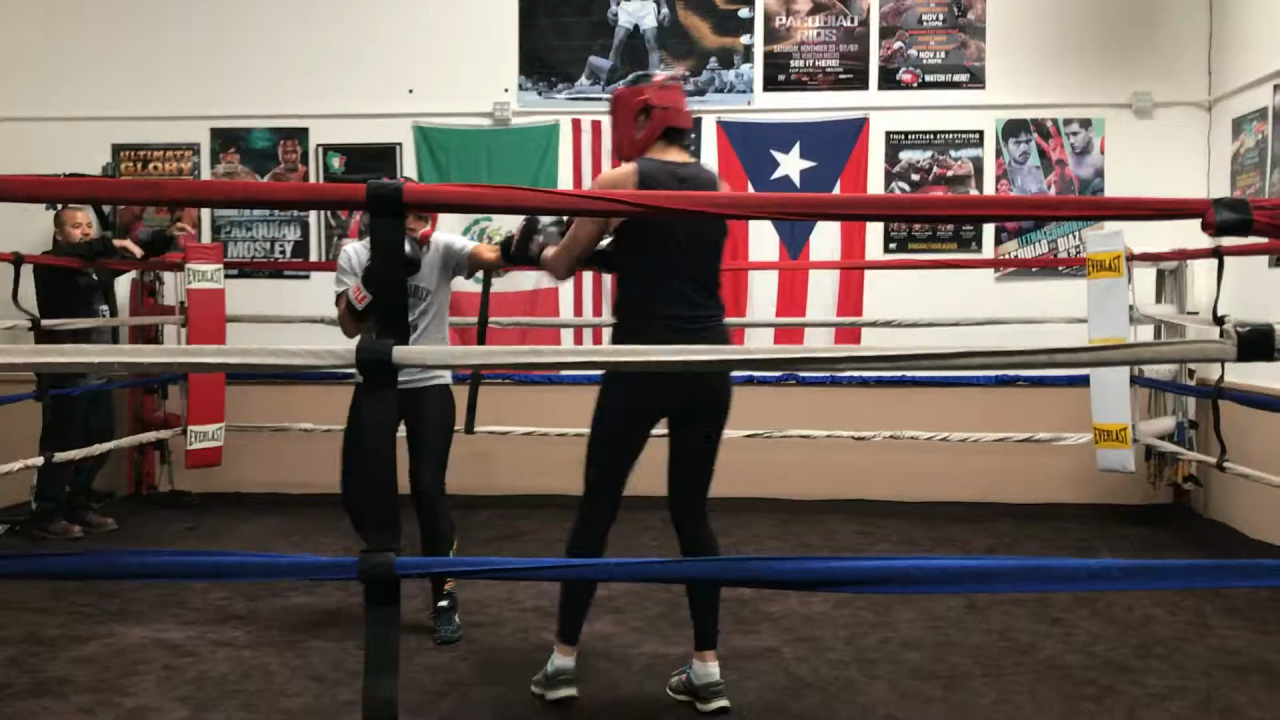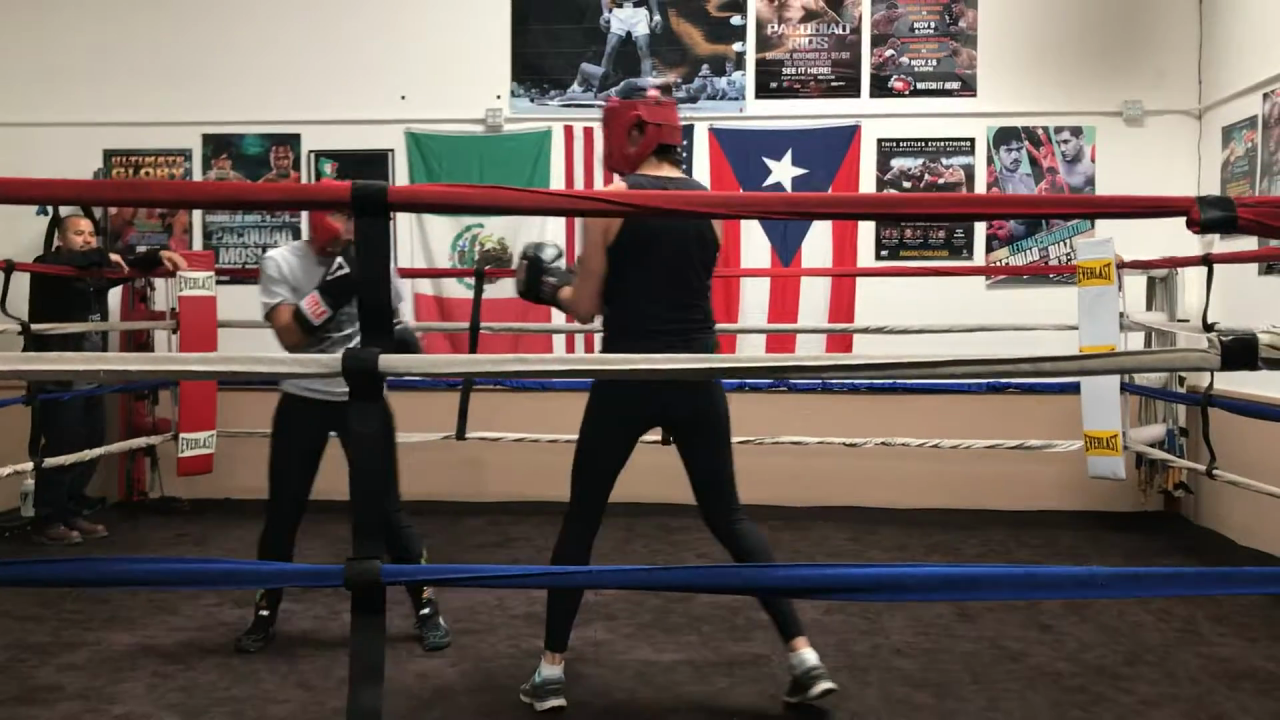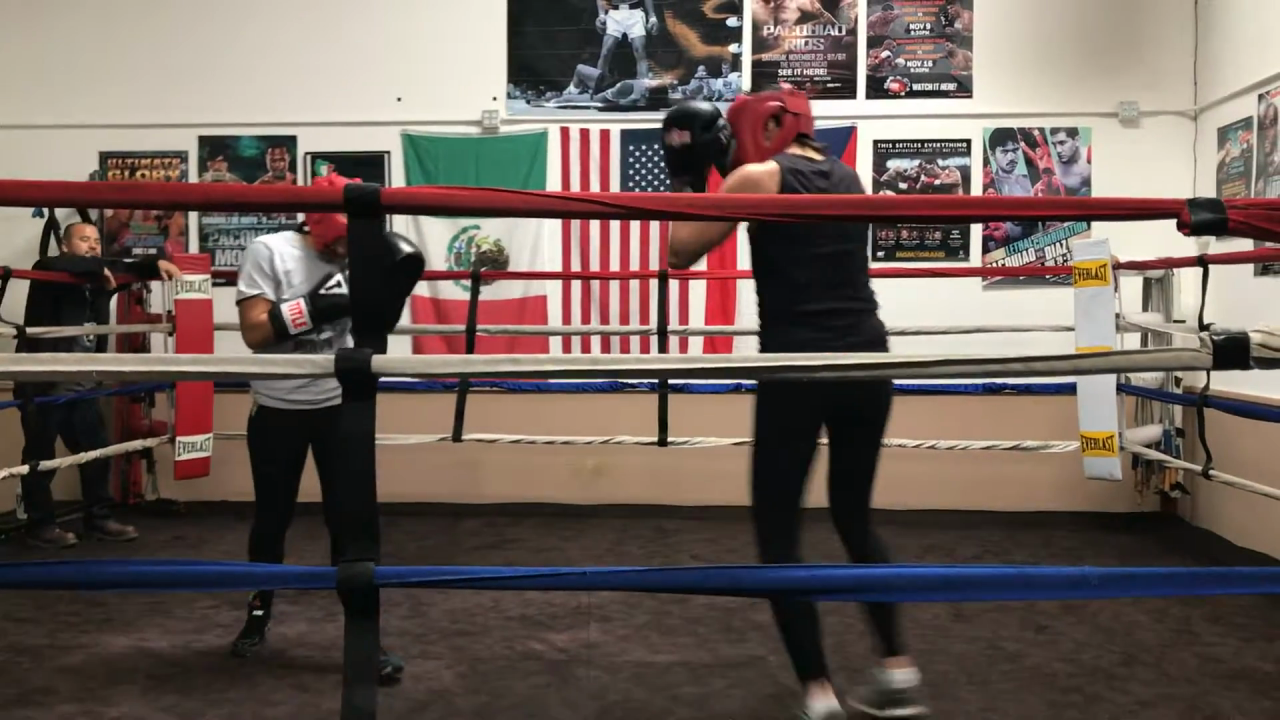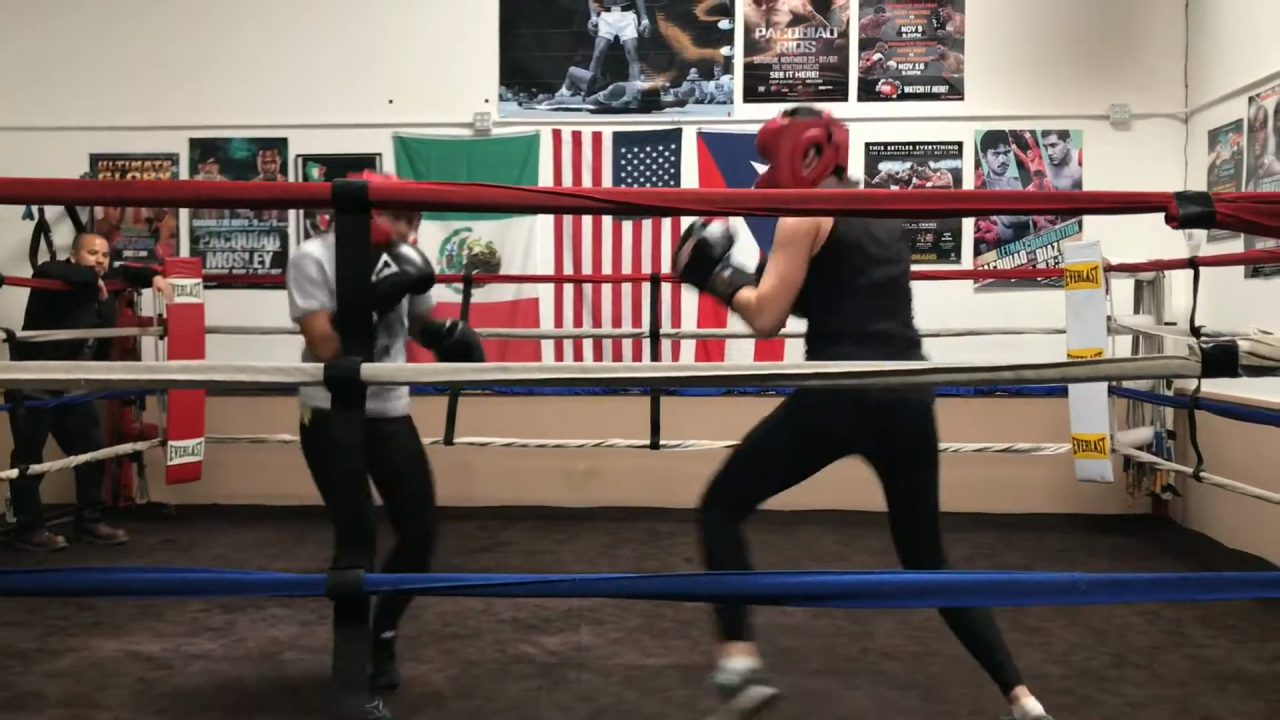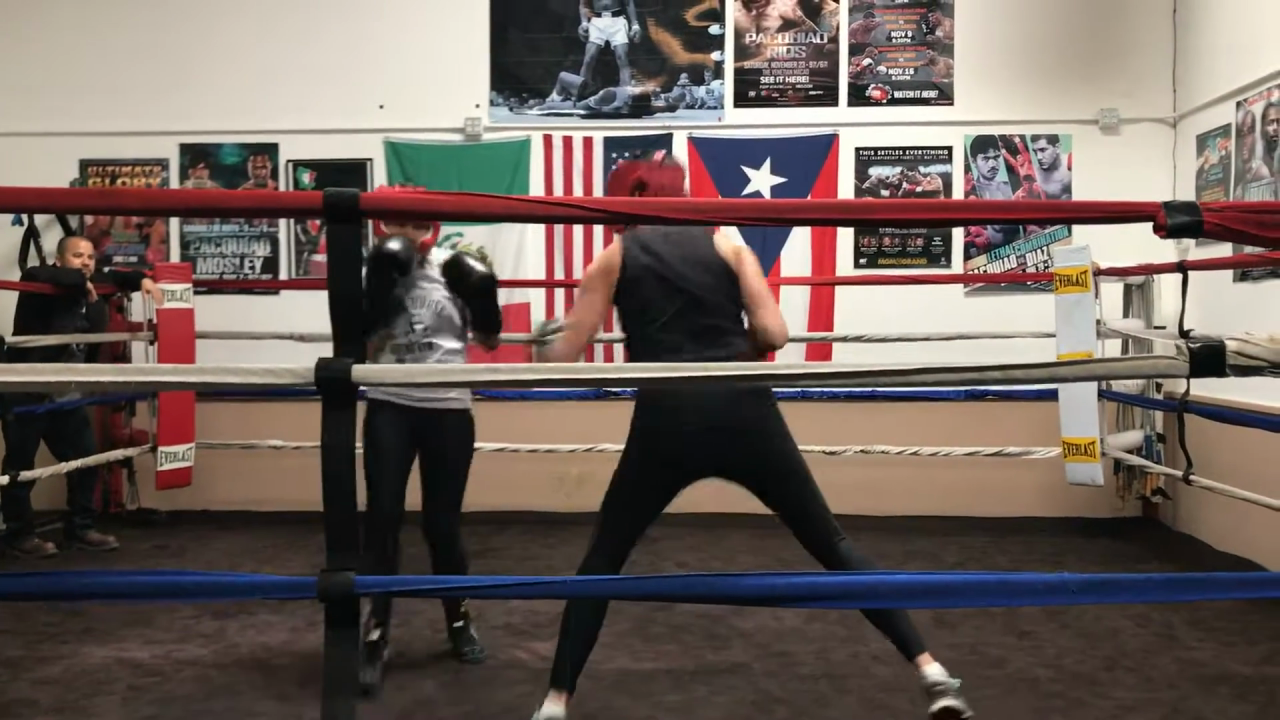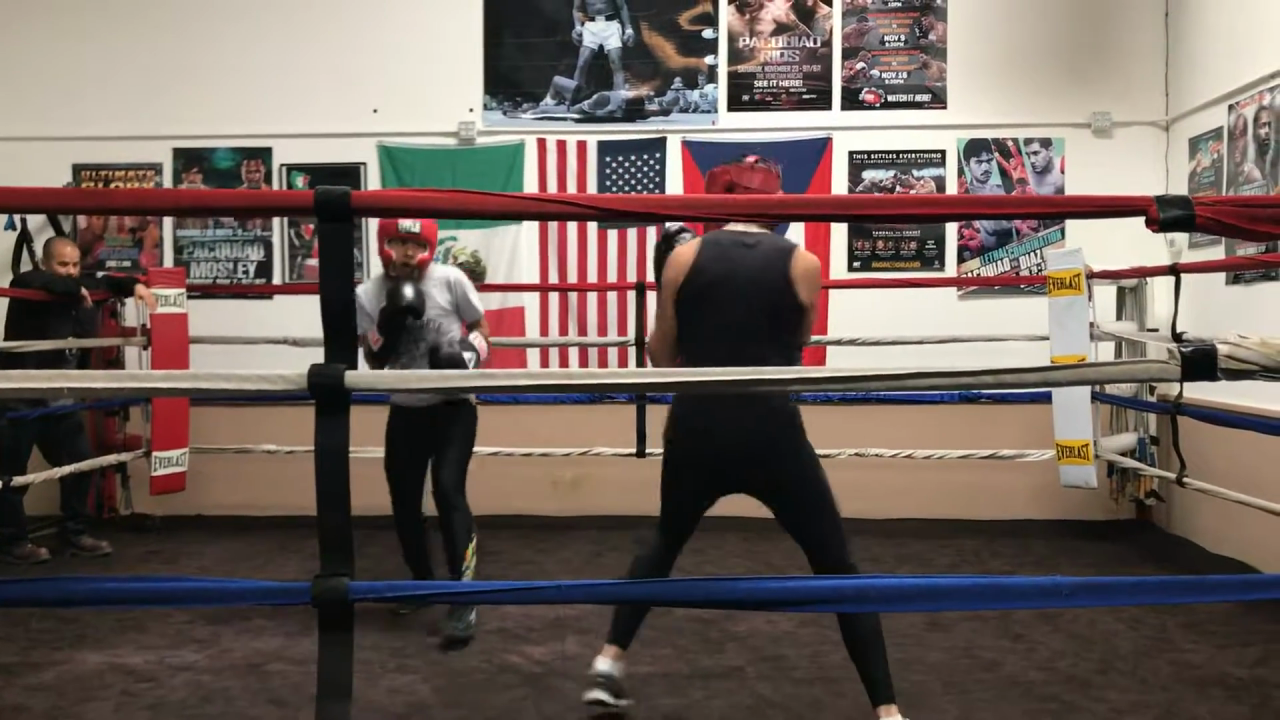
dt=0.5s
person 1, frame 1
left shoulder: (621, 181)
right shoulder: (715, 187)
left elbow: (562, 263)
left wrist: (540, 251)
left hip: (643, 365)
right hip: (707, 363)
left knee: (596, 510)
right knee: (692, 514)
left ankle: (563, 661)
person 1, frame 2
left shoulder: (611, 200)
left elbow: (586, 304)
left wrist: (549, 286)
left hip: (629, 379)
right hip: (696, 378)
left knee: (580, 522)
right knee: (729, 522)
left ankle: (551, 670)
right ankle: (805, 658)
person 1, frame 3
left shoulder: (757, 176)
right shoulder: (850, 180)
left elbow: (679, 253)
left wrist: (687, 179)
right hip: (866, 363)
left knee: (777, 533)
right knee: (855, 518)
person 1, frame 4
left shoulder: (806, 215)
right shoulder: (884, 221)
left elbow: (765, 316)
left wrist: (718, 275)
left hip: (839, 397)
right hip: (909, 399)
left knee: (720, 507)
right knee: (925, 565)
left ankle: (741, 662)
person 1, frame 5
left shoulder: (614, 260)
right shoulder: (726, 247)
left elbow: (565, 356)
right elbow: (773, 336)
left wrist: (547, 341)
left hip: (667, 423)
right hip: (748, 413)
left knee: (603, 556)
right knee: (830, 545)
right ankle: (932, 672)
person 1, frame 6
left shoulder: (684, 255)
right shoulder: (803, 264)
left elbow: (662, 357)
left hip: (691, 430)
right hip: (766, 437)
left knee: (666, 541)
right knee: (837, 570)
left ankle: (608, 666)
person 2, frame 1
left shoulder: (442, 248)
right shoulder: (353, 255)
left elbow: (490, 257)
right elbow: (350, 325)
left hip: (429, 386)
left knee: (428, 489)
right knee: (357, 488)
left ankle: (444, 597)
person 2, frame 2
right shoulder: (282, 263)
right elbow: (290, 336)
left wrist: (397, 335)
right wrist: (332, 290)
right hip: (303, 401)
left knee: (385, 503)
right knee: (283, 508)
left ankle: (425, 604)
right ankle: (266, 612)
person 2, frame 3
right shoulder: (270, 251)
right elbow: (255, 333)
right wrist: (317, 307)
left hip: (339, 406)
right hip: (277, 408)
left knee: (350, 519)
right knee: (272, 518)
right ankle: (259, 613)
person 2, frame 4
left shoulder: (404, 266)
right shoulder: (313, 260)
left elbow: (423, 324)
right elbow: (326, 347)
left wrist: (449, 335)
right wrist: (381, 296)
left hip: (391, 415)
right hip: (332, 416)
left knee: (419, 532)
right knee: (358, 535)
left ankle: (384, 636)
person 2, frame 5
left shoulder: (452, 272)
right shoulder: (367, 281)
left elbow: (489, 341)
right elbow: (364, 352)
left wrist: (484, 299)
right wrist: (378, 293)
left hip: (450, 409)
right hip: (389, 409)
left knee: (443, 526)
right knee: (382, 516)
left ankle: (458, 622)
right ankle: (375, 636)
person 2, frame 6
left shoulder: (450, 280)
right shoulder: (368, 294)
left elbow: (480, 330)
right elbow: (374, 360)
left wrist: (467, 356)
right wrist: (388, 326)
left hip: (453, 403)
right hip: (405, 408)
left knee: (448, 489)
right knee: (404, 503)
left ankle: (461, 598)
right ankle: (421, 580)
person 3, frame 1
left shoulder: (101, 263)
right shoulder: (50, 263)
left elbow: (136, 253)
right elbow: (73, 256)
left wrist: (166, 235)
right wrist: (110, 245)
left hip: (98, 371)
right hip: (64, 372)
left knee: (98, 441)
right knee: (60, 444)
left ankle: (79, 507)
right ankle: (45, 516)
person 3, frame 2
left shoulder: (97, 270)
right shoulder: (46, 268)
left elbow: (130, 265)
right elbow: (64, 262)
left wrist: (159, 256)
right wrist: (102, 256)
left hip: (89, 378)
right hip: (54, 379)
left knee: (90, 448)
right knee: (58, 450)
left ankle: (70, 514)
right ankle: (47, 522)
person 3, frame 3
left shoulder: (99, 277)
right shoulder: (48, 274)
left elbow: (128, 270)
right elbow: (53, 265)
left wrist: (157, 263)
right wrist: (96, 267)
left hip: (82, 385)
right hip: (43, 384)
left knee: (97, 451)
right knee: (41, 456)
left ankle: (99, 518)
right ankle: (40, 525)
person 3, frame 4
left shoulder: (106, 285)
right shoulder: (54, 279)
left elbow: (127, 273)
right elbow: (47, 271)
left wrist: (153, 277)
right wrist: (91, 278)
right hip: (33, 388)
left knee: (93, 454)
right knee: (28, 461)
left ankle: (90, 521)
right ankle: (29, 529)
person 3, frame 5
left shoulder: (94, 285)
right shoulder: (39, 283)
left elbow: (115, 278)
right elbow: (34, 275)
left wrist: (142, 279)
right wrist: (79, 280)
left hip: (68, 396)
left knee: (85, 460)
left ankle: (80, 528)
person 3, frame 6
left shoulder: (81, 288)
right shoulder: (27, 286)
left elbow: (106, 283)
right elbow: (32, 282)
left wrist: (134, 285)
right wrist: (73, 288)
left hip: (61, 400)
left knee: (79, 464)
left ankle: (74, 533)
